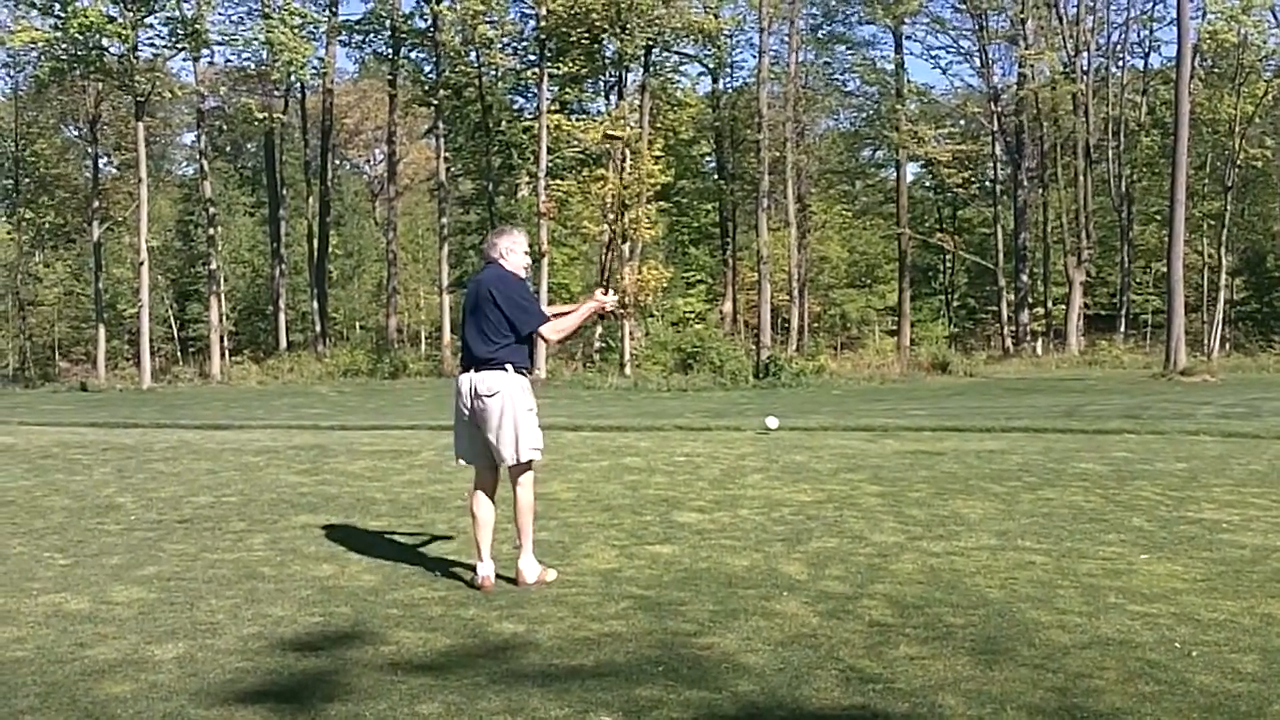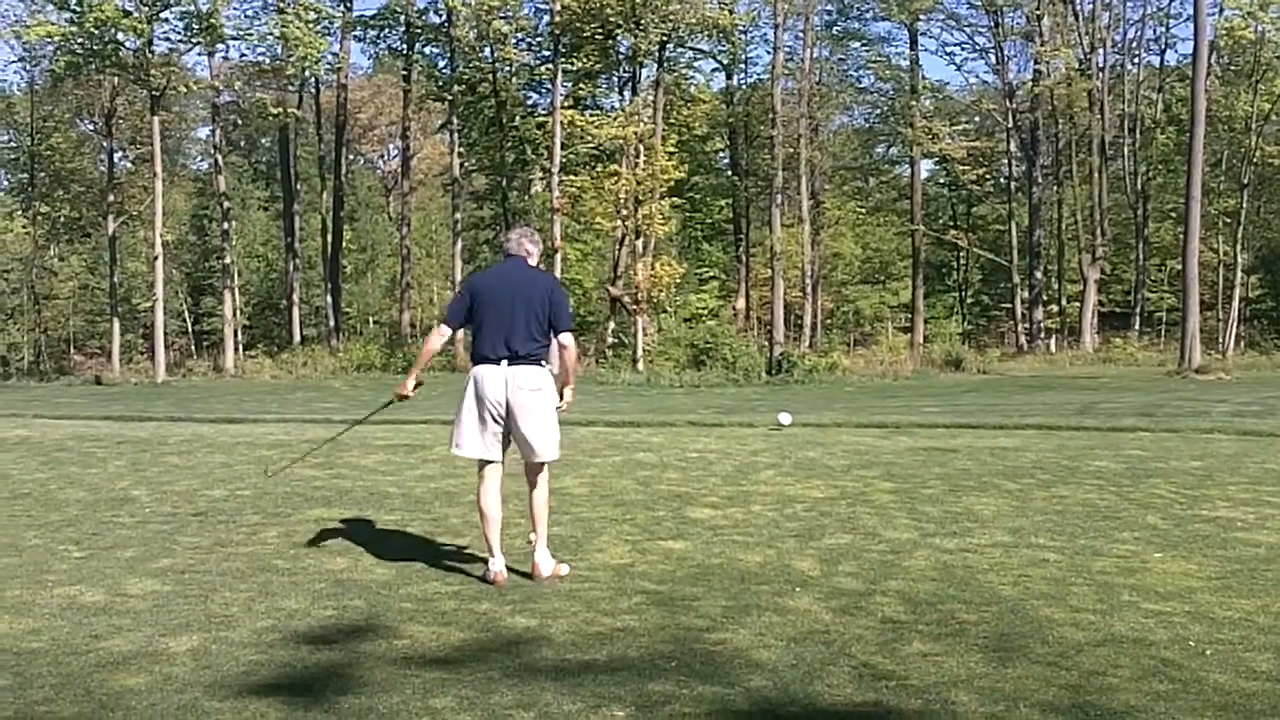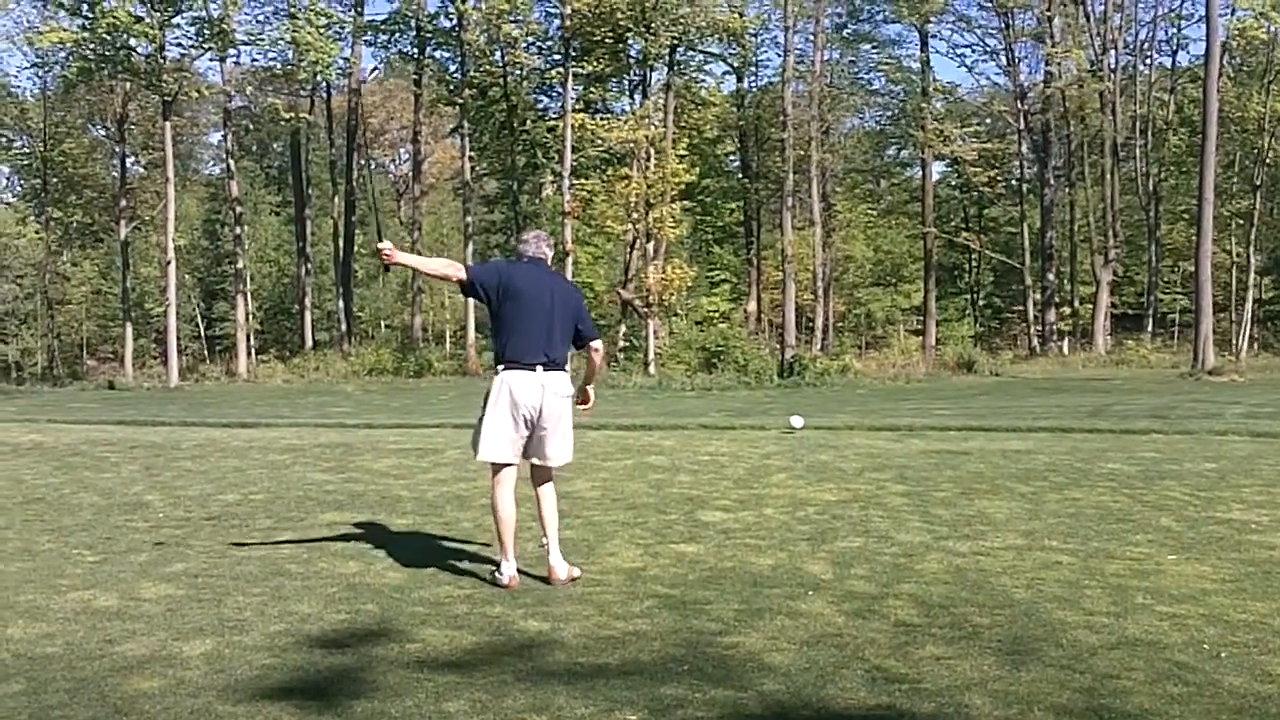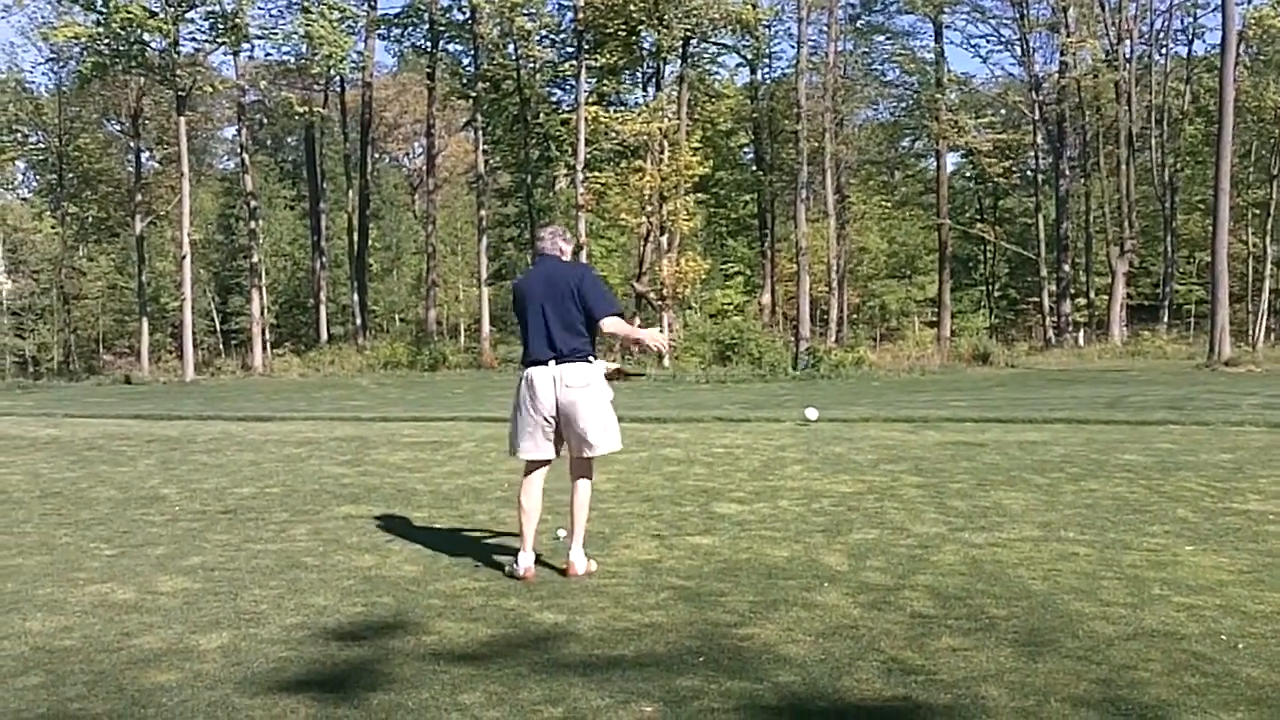
dt=0.5s
person 1, frame 1
left shoulder: (482, 284)
right shoulder: (506, 283)
left elbow: (540, 314)
right elbow: (549, 332)
left wrist: (585, 305)
right wrist: (592, 306)
left hip: (473, 384)
right hip: (503, 383)
left knee: (484, 479)
right knee: (522, 475)
left ankle: (484, 567)
right ankle: (527, 564)
person 1, frame 2
left shoulder: (478, 281)
right shoulder: (548, 284)
left elbow: (441, 333)
right elbow: (566, 342)
left wrist: (412, 377)
right wrist: (567, 384)
left hip: (486, 378)
right hip: (527, 380)
left knee: (490, 474)
right knee: (537, 472)
left ankle: (497, 562)
right ankle: (543, 558)
person 1, frame 3
left shoulder: (506, 275)
right shoulder: (569, 290)
left elbow: (454, 271)
right elbow: (595, 347)
left wrist: (400, 257)
right wrist: (589, 384)
left hip: (514, 384)
right hip: (555, 385)
left knee: (504, 478)
right knee: (544, 477)
left ankle: (508, 567)
right ankle: (557, 562)
person 1, frame 4
left shoulder: (522, 286)
right shoulder: (579, 274)
right elbow: (608, 324)
right wrist: (642, 335)
left hip: (537, 379)
right hip: (579, 376)
left knee: (534, 472)
right knee: (582, 470)
left ankle: (525, 558)
right ankle: (576, 555)
